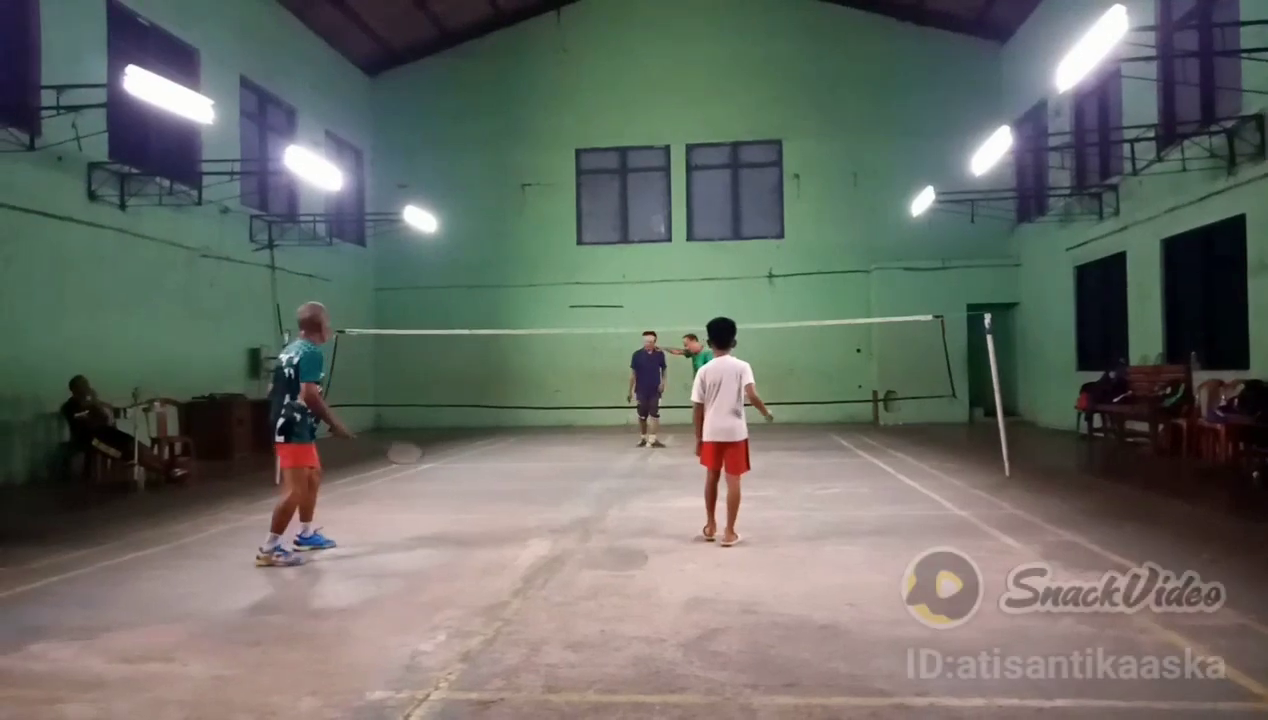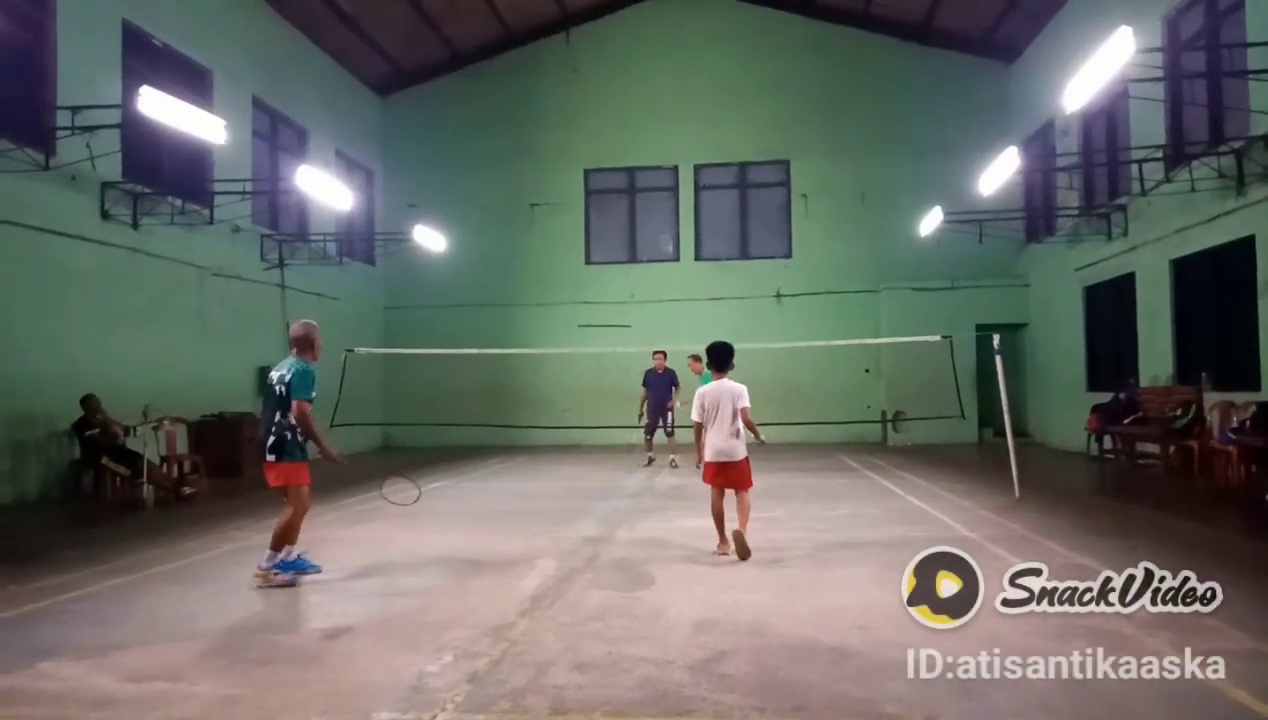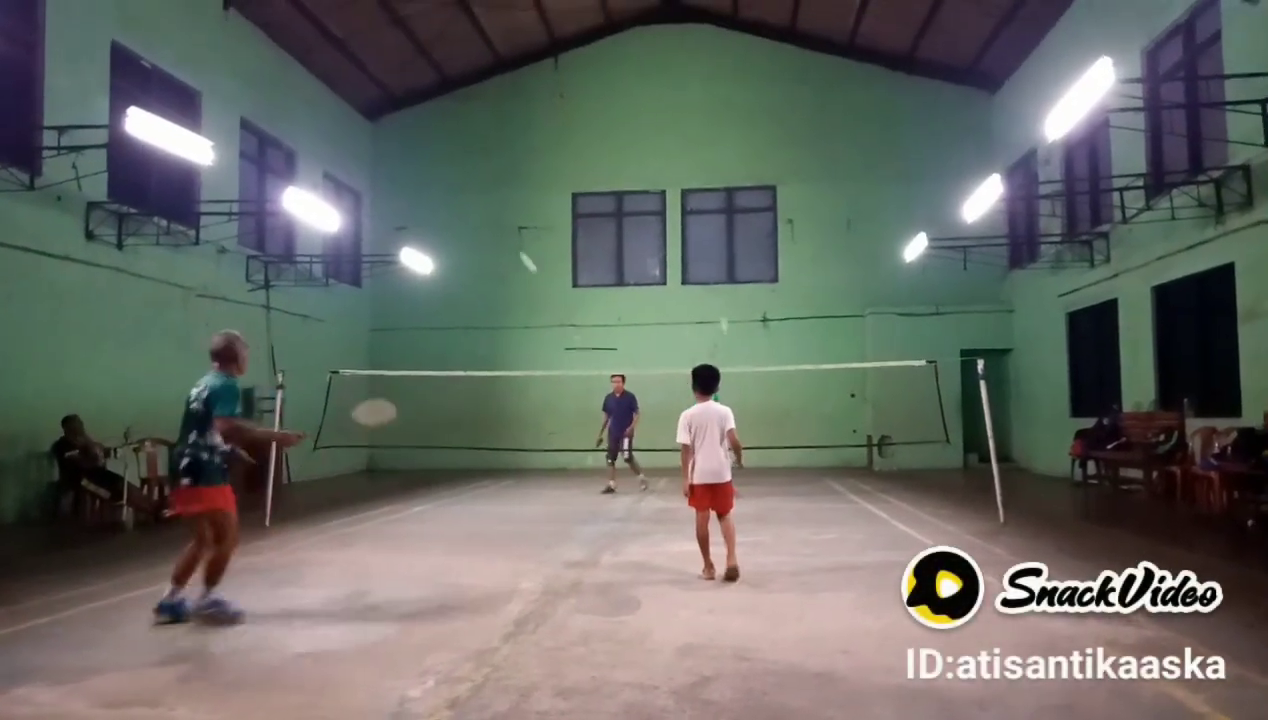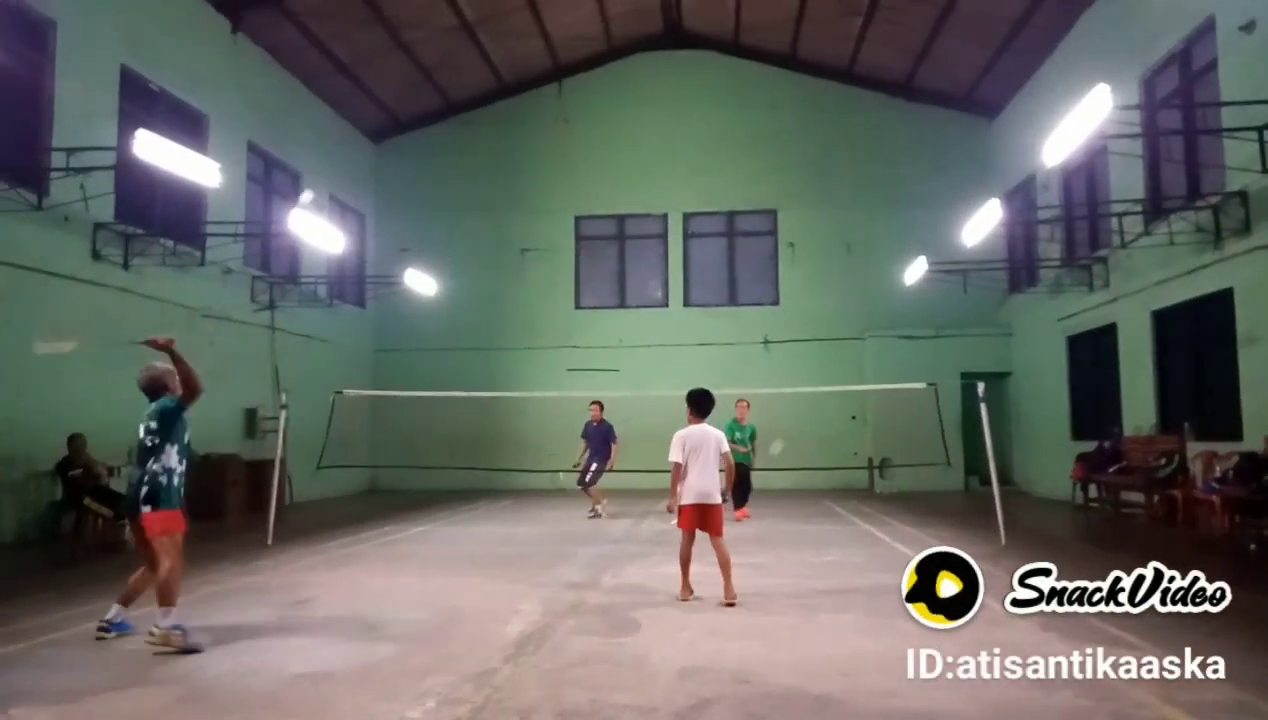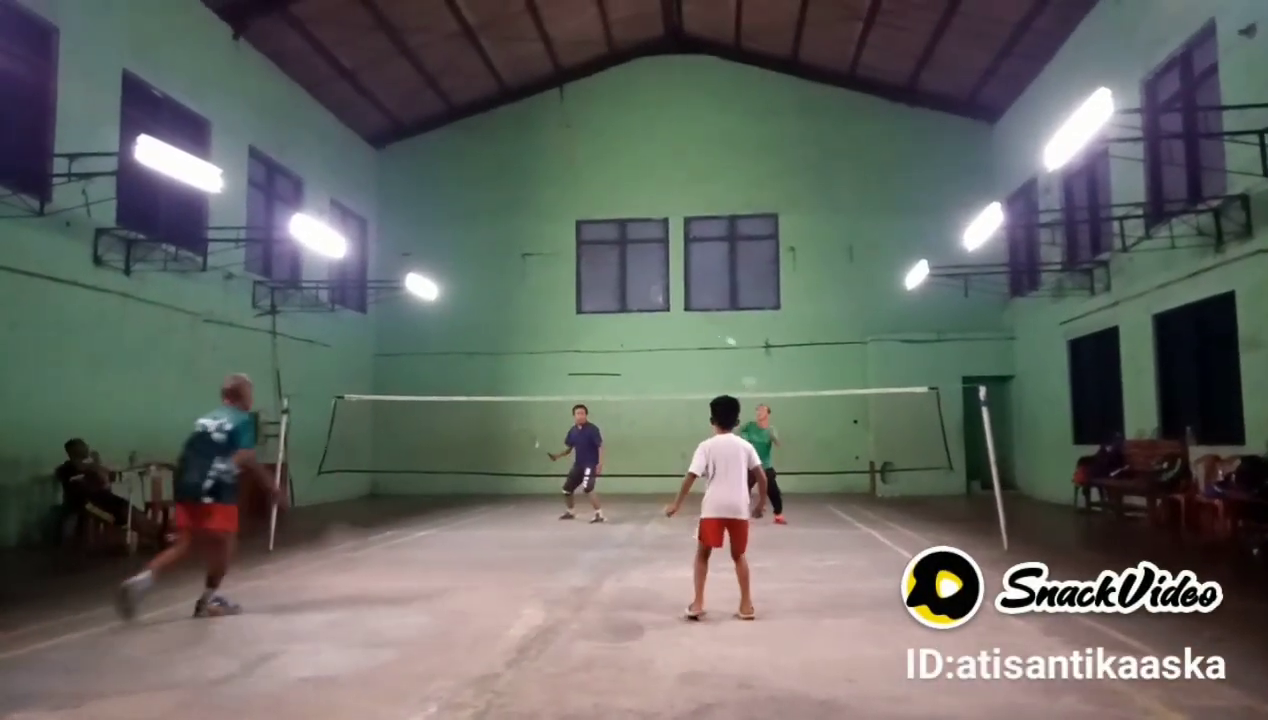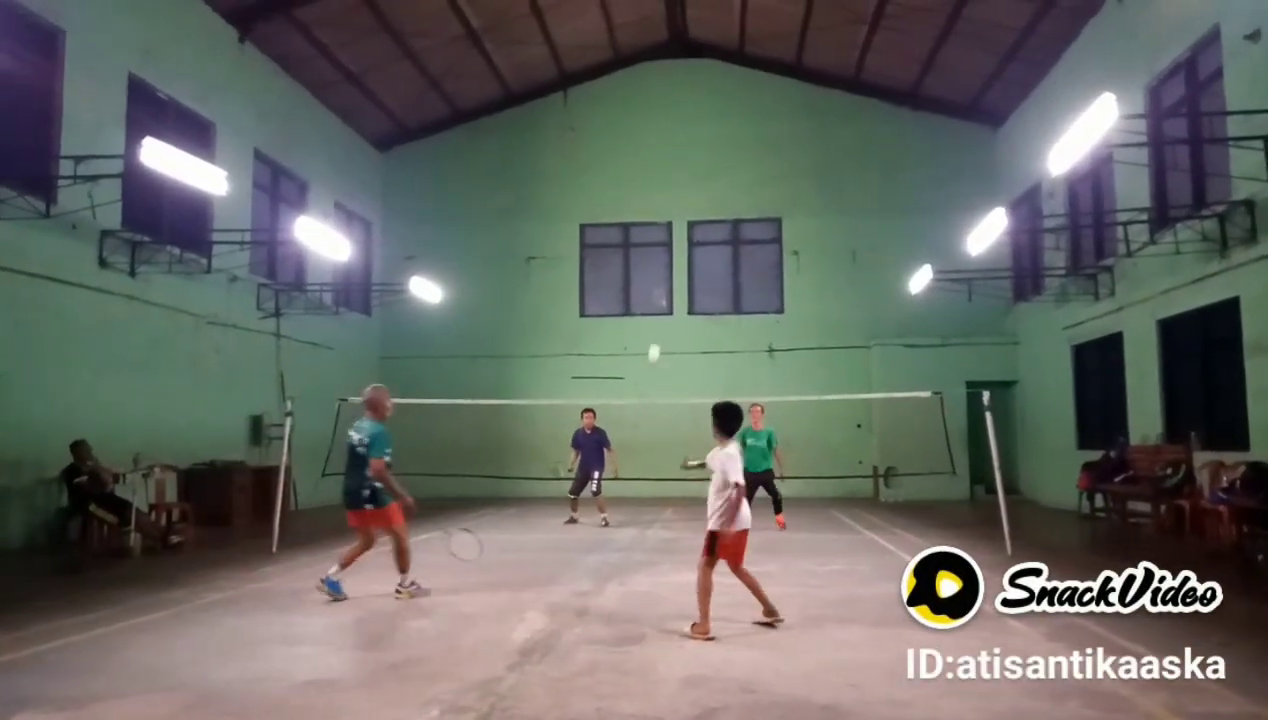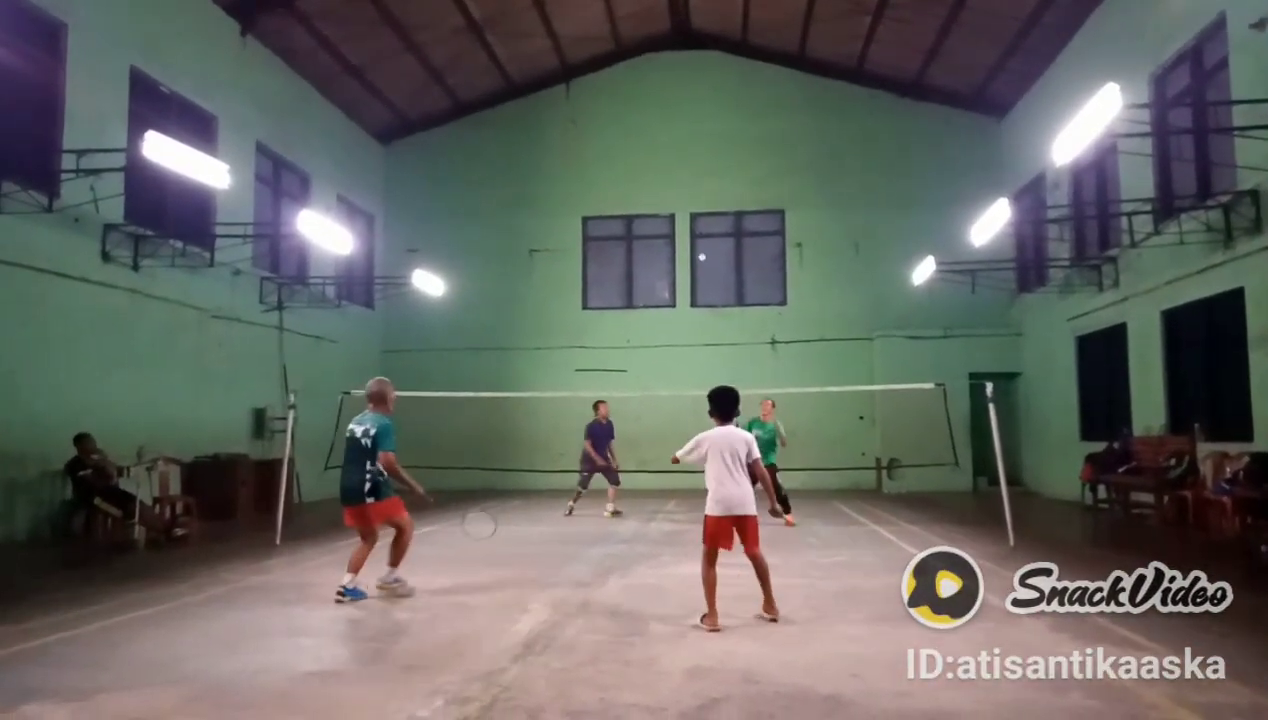
dt=0.7s
person 1, frame 1
left shoulder: (289, 351)
right shoulder: (311, 353)
left elbow: (273, 390)
right elbow: (310, 395)
right wrist: (335, 423)
left hip: (286, 426)
right hip: (296, 431)
left knee: (313, 477)
right knee: (295, 489)
left ankle: (307, 534)
right ankle: (269, 548)
person 1, frame 2
left shoulder: (280, 369)
right shoulder: (303, 371)
right elbow: (300, 412)
right wrist: (323, 446)
left hip: (275, 445)
right hip: (286, 449)
left knee: (300, 503)
right knee: (296, 507)
left ankle: (289, 557)
right ankle: (268, 564)
person 1, frame 3
left shoulder: (204, 384)
right shoulder: (226, 386)
right elbow: (228, 428)
left wrist: (234, 449)
right wrist: (275, 437)
left hip: (189, 468)
right hip: (205, 471)
left knee: (203, 539)
right knee: (227, 536)
left ankle: (172, 602)
right ankle: (205, 602)
person 1, frame 4
left shoulder: (158, 415)
right shoulder: (163, 410)
right elbow: (194, 389)
right wrist: (171, 352)
left hip: (142, 496)
right hip: (158, 498)
left knee: (153, 564)
right knee: (172, 560)
left ankle: (113, 620)
right ankle: (167, 627)
person 1, frame 5
left shoulder: (205, 420)
right shoulder: (243, 421)
left elbow: (185, 457)
right elbow: (245, 460)
right wrist: (271, 487)
left hip: (187, 489)
right hip: (215, 493)
left knee: (183, 545)
right knee: (223, 547)
left ankle: (139, 583)
right ankle: (209, 599)
person 1, frame 6
left shoulder: (357, 428)
right shoulder: (378, 432)
right elbow: (378, 470)
right wrist: (401, 495)
left hip: (354, 495)
right hip: (374, 496)
left knee: (366, 541)
right knee: (401, 536)
left ankle: (331, 578)
right ankle: (405, 585)
person 1, frame 7
left shoulder: (355, 422)
right shoulder: (383, 425)
right elbow: (388, 462)
right wrist: (414, 486)
left hip: (349, 491)
right hip: (372, 490)
left knee: (368, 539)
right knee: (405, 526)
left ankle: (347, 586)
right ankle: (391, 578)
person 2, frame 1
left shoulder: (704, 371)
right shoulder: (742, 367)
left elbow: (698, 408)
right elbow: (752, 396)
left wrist: (698, 438)
right wrist: (766, 412)
left hip: (711, 433)
right hip: (735, 432)
left knee: (712, 478)
right knee: (733, 480)
left ankle: (711, 525)
right ankle: (729, 532)
person 2, frame 2
left shoulder: (702, 393)
right shoulder: (739, 389)
left elbow: (698, 426)
right elbow: (746, 419)
left wrist: (699, 452)
right wrist: (758, 436)
left hip: (713, 452)
right hip: (736, 451)
left knee: (717, 496)
right knee: (742, 493)
left ankle: (723, 542)
right ankle: (741, 530)
person 2, frame 3
left shoulder: (688, 415)
right shoulder: (725, 411)
left elbow: (686, 449)
right elbow: (733, 441)
left wrist: (685, 479)
right wrist: (738, 459)
left hip: (699, 475)
right hip: (722, 473)
left knee: (702, 519)
right knee: (725, 516)
left ankle: (708, 566)
right ankle: (731, 558)
person 2, frame 4
left shoulder: (681, 436)
right shoulder: (718, 435)
left elbow: (676, 467)
right elbow: (730, 464)
left wrist: (672, 496)
right wrist: (728, 489)
left hip: (688, 496)
right hip: (712, 495)
left knee: (687, 540)
right knee: (718, 541)
left ankle: (685, 588)
right ankle: (728, 590)
person 2, frame 5
left shoulder: (706, 446)
right shoulder: (745, 446)
left elbow: (691, 477)
right elbow: (762, 477)
left wrist: (677, 503)
right wrist: (761, 503)
left hip: (713, 508)
right hip: (739, 508)
left knee: (703, 554)
right knee: (739, 556)
left ankle: (698, 603)
right ankle: (746, 605)
person 2, frame 6
left shoulder: (726, 455)
right shoulder: (730, 449)
left elbow: (739, 491)
left wrist: (730, 526)
right wrist: (695, 464)
left hip: (725, 521)
right hip: (738, 521)
left knee: (705, 567)
right knee: (737, 567)
left ankle: (703, 625)
right ankle: (770, 611)
person 2, frame 7
left shoulder: (705, 439)
right shoulder: (746, 438)
left elbow: (677, 458)
right elbow: (760, 472)
left wrist: (675, 455)
right wrist: (773, 502)
left hip: (718, 505)
right hip: (745, 504)
left knee: (709, 558)
right knee: (754, 554)
left ankle: (711, 616)
right ankle: (770, 606)
